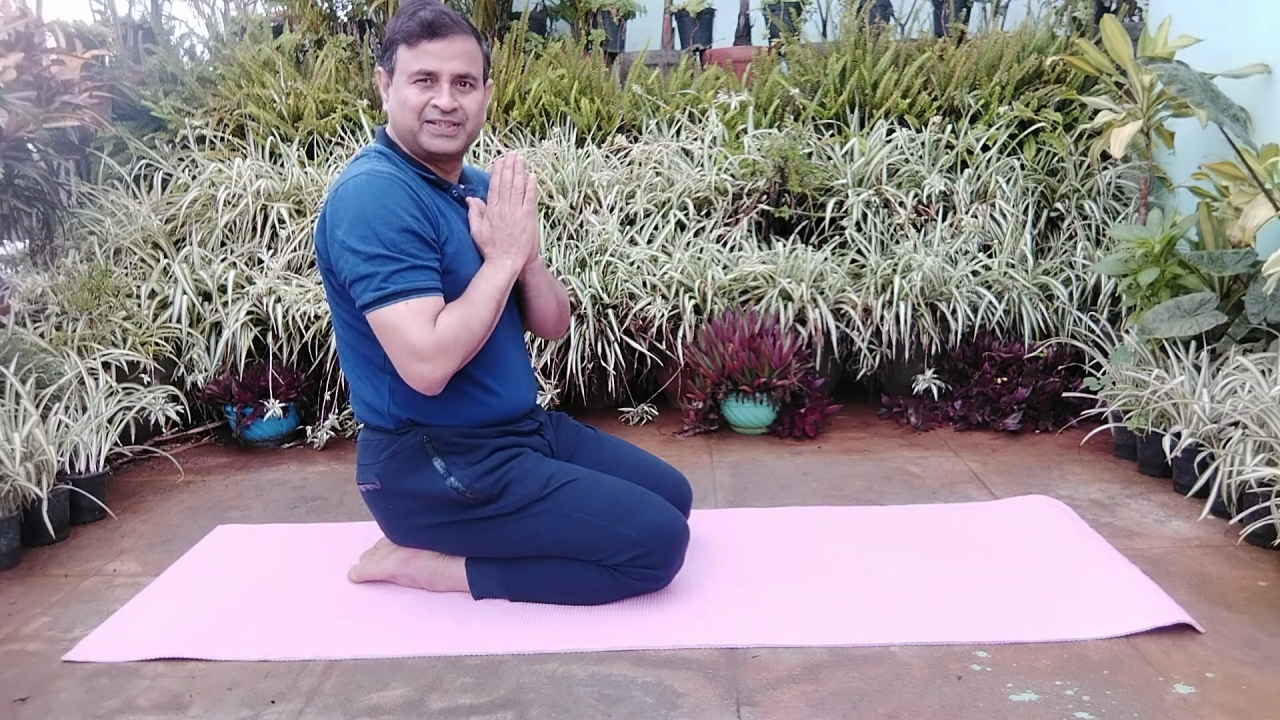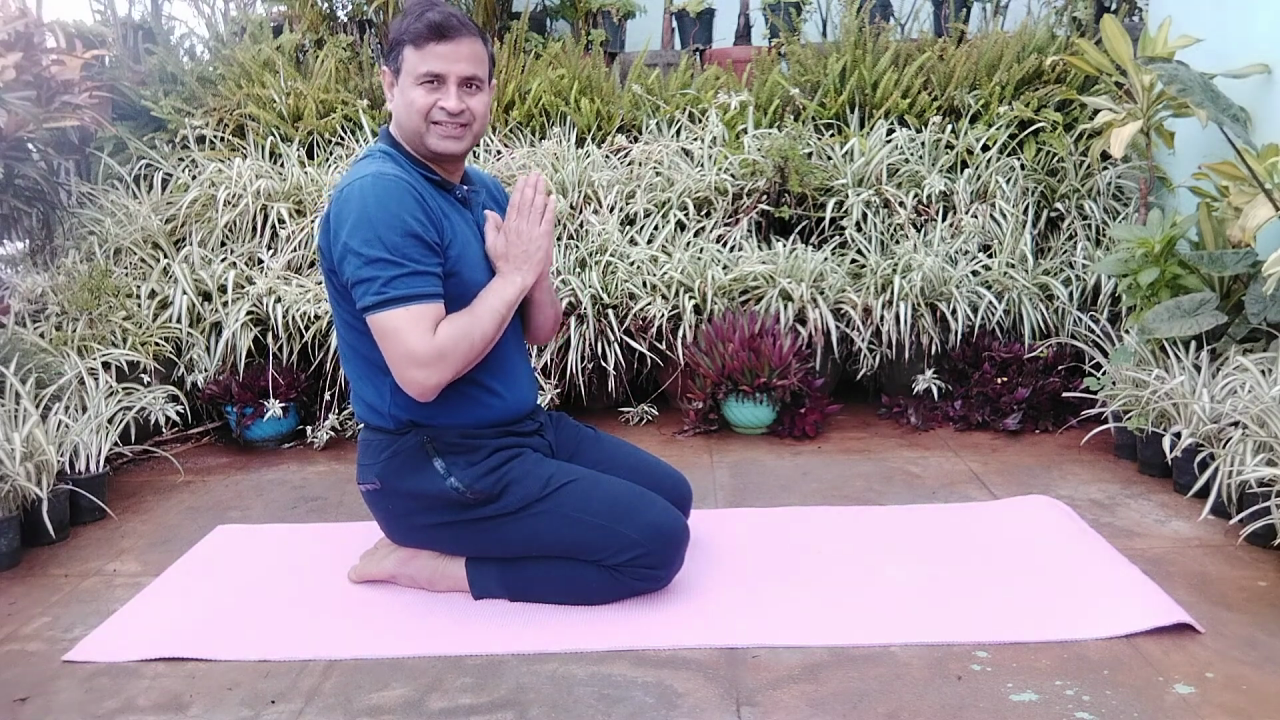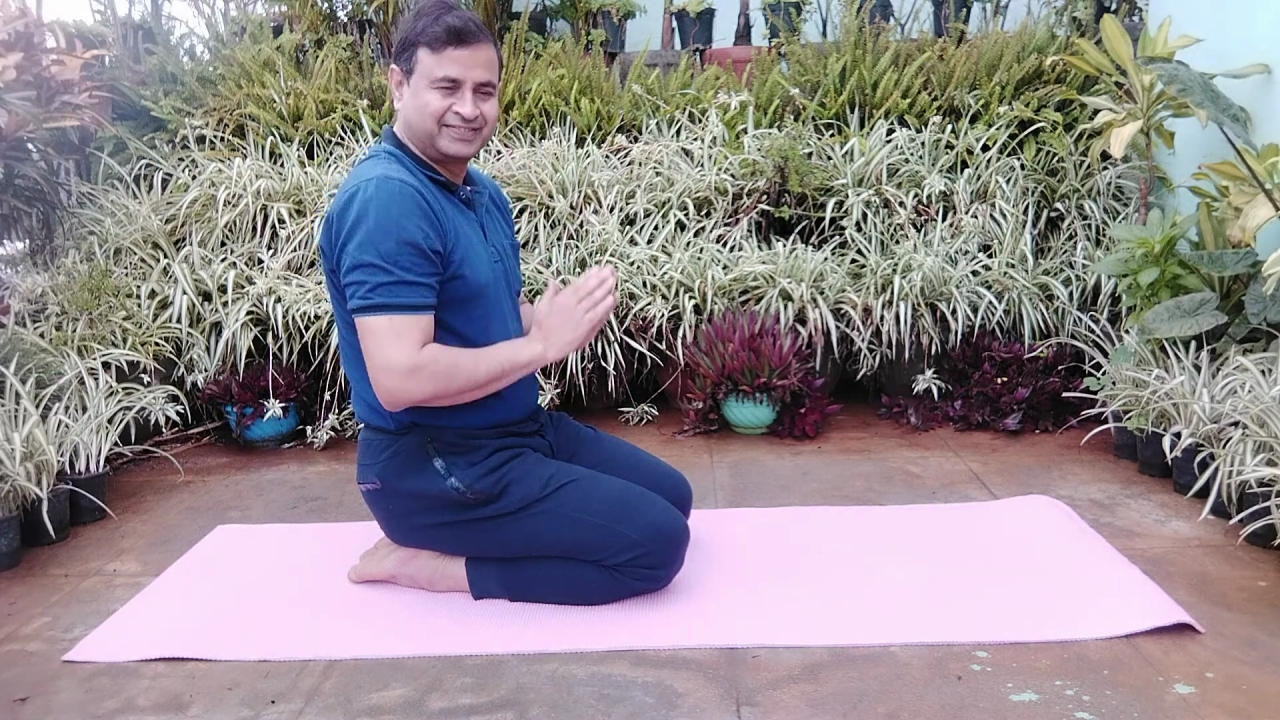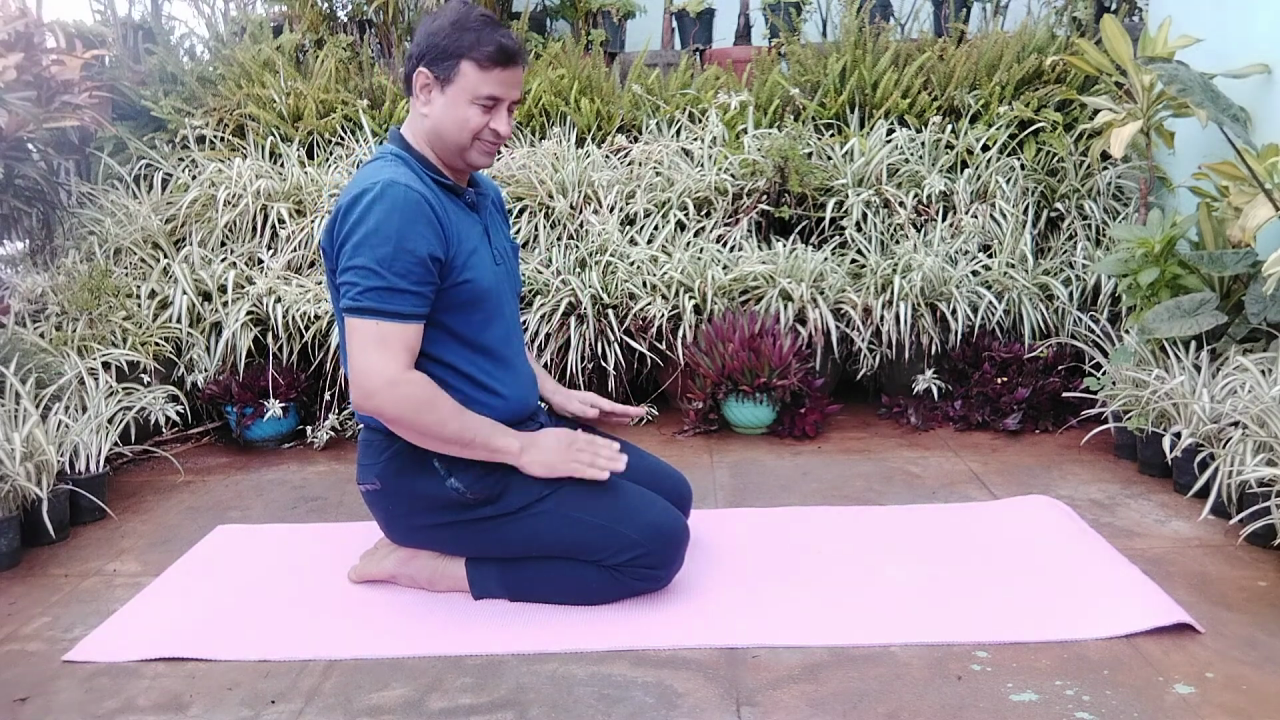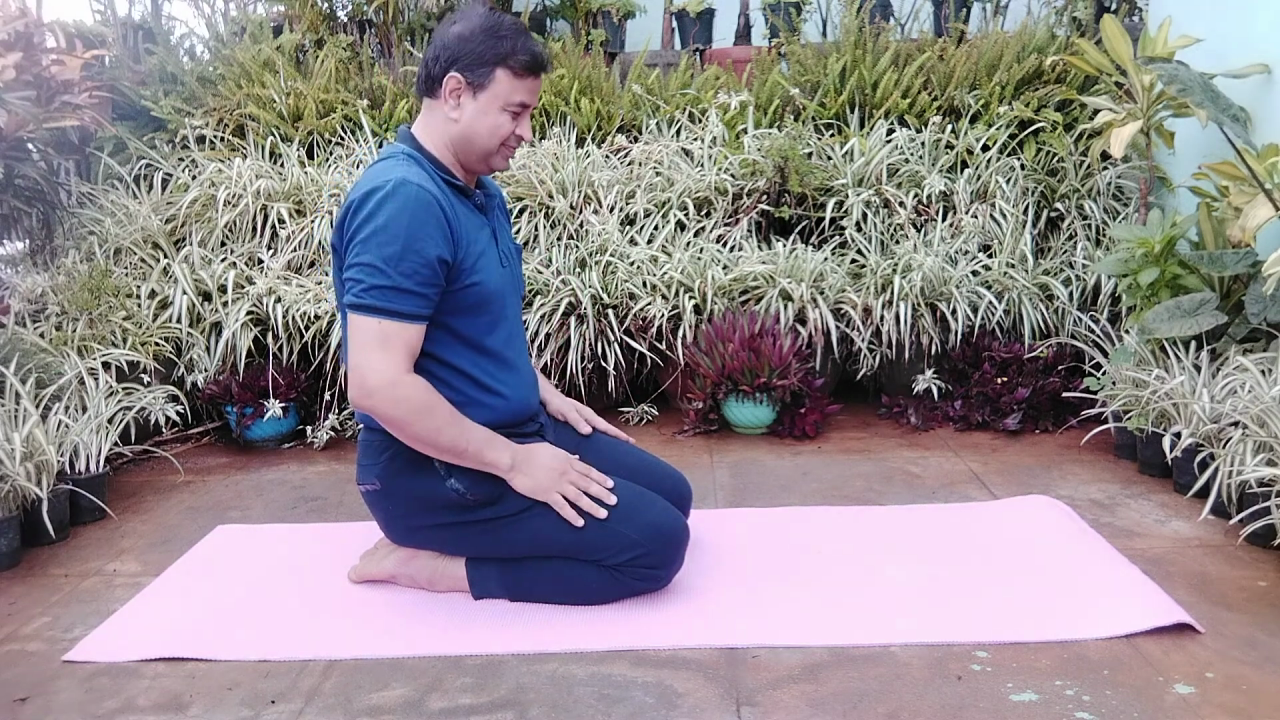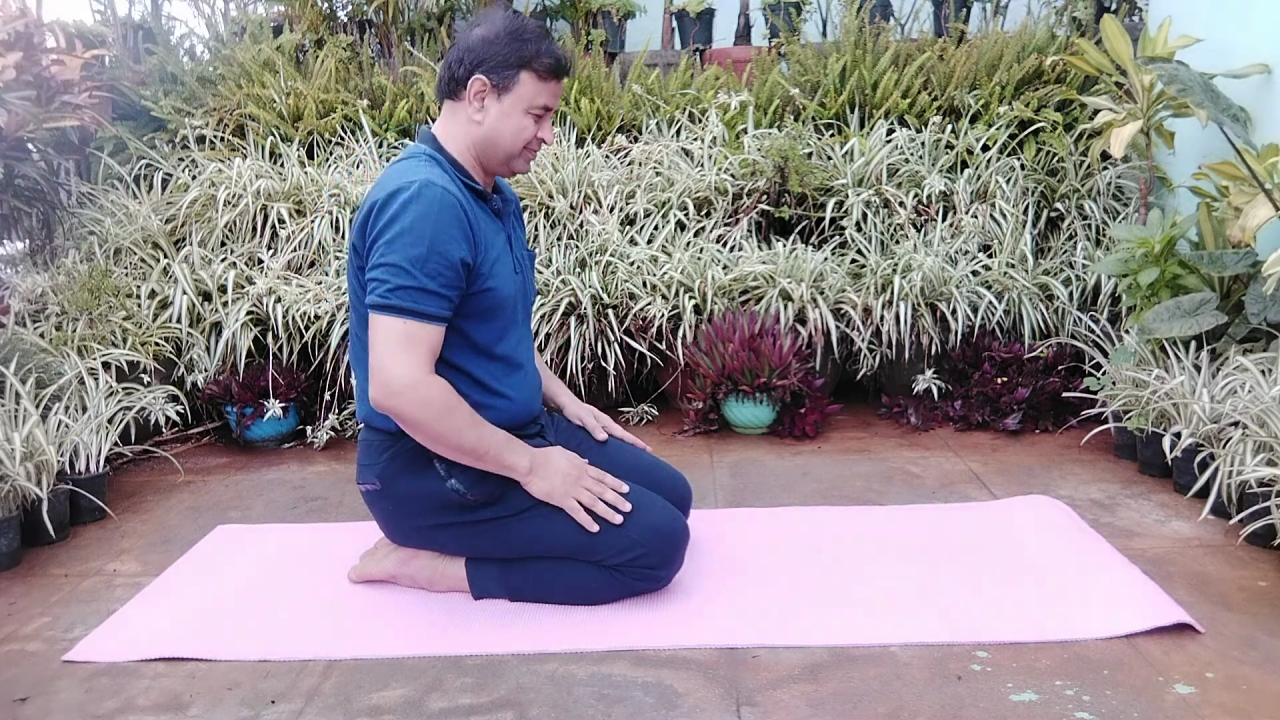
dt=0.2s
person 1, frame 1
left shoulder: (482, 190)
right shoulder: (372, 196)
left elbow: (553, 324)
right elbow: (428, 364)
left wrist: (526, 254)
right wrist: (503, 258)
right hip: (432, 465)
left knee: (670, 495)
right knee: (656, 541)
left ankle: (441, 543)
right ankle: (427, 561)
person 1, frame 2
left shoulder: (486, 191)
right shoulder: (377, 197)
left elbow: (543, 330)
right elbow: (423, 370)
left wrist: (534, 269)
right wrist: (514, 273)
right hip: (433, 465)
left knee: (670, 494)
right knee: (656, 540)
left ankle: (441, 544)
right ankle: (426, 561)
person 1, frame 3
left shoulder: (484, 193)
right shoulder: (383, 199)
right elbow: (401, 380)
left wrist: (559, 320)
right wrist: (540, 345)
right hip: (434, 466)
left knee: (670, 495)
right knee: (656, 541)
left ankle: (445, 543)
right ankle: (427, 561)
person 1, frame 4
left shoulder: (481, 193)
right shoulder: (390, 201)
right elbow: (380, 387)
left wrist: (551, 391)
right wrist: (521, 448)
left hip: (511, 431)
right hip: (434, 468)
left knee: (669, 495)
right knee: (655, 541)
left ankle: (445, 543)
right ankle: (425, 561)
person 1, frame 5
left shoulder: (481, 192)
right shoulder: (402, 200)
right elbow: (378, 386)
left wrist: (547, 396)
right wrist: (511, 462)
right hip: (434, 468)
left knee: (669, 495)
right knee: (655, 542)
left ankle: (450, 543)
right ankle: (425, 561)
person 1, frame 6
left shoulder: (494, 195)
right shoulder: (424, 201)
right elbow: (398, 388)
left wrist: (564, 401)
right wrist: (528, 466)
right hip: (433, 468)
left knee: (670, 496)
right knee: (655, 542)
left ankle: (444, 545)
right ankle: (423, 559)
